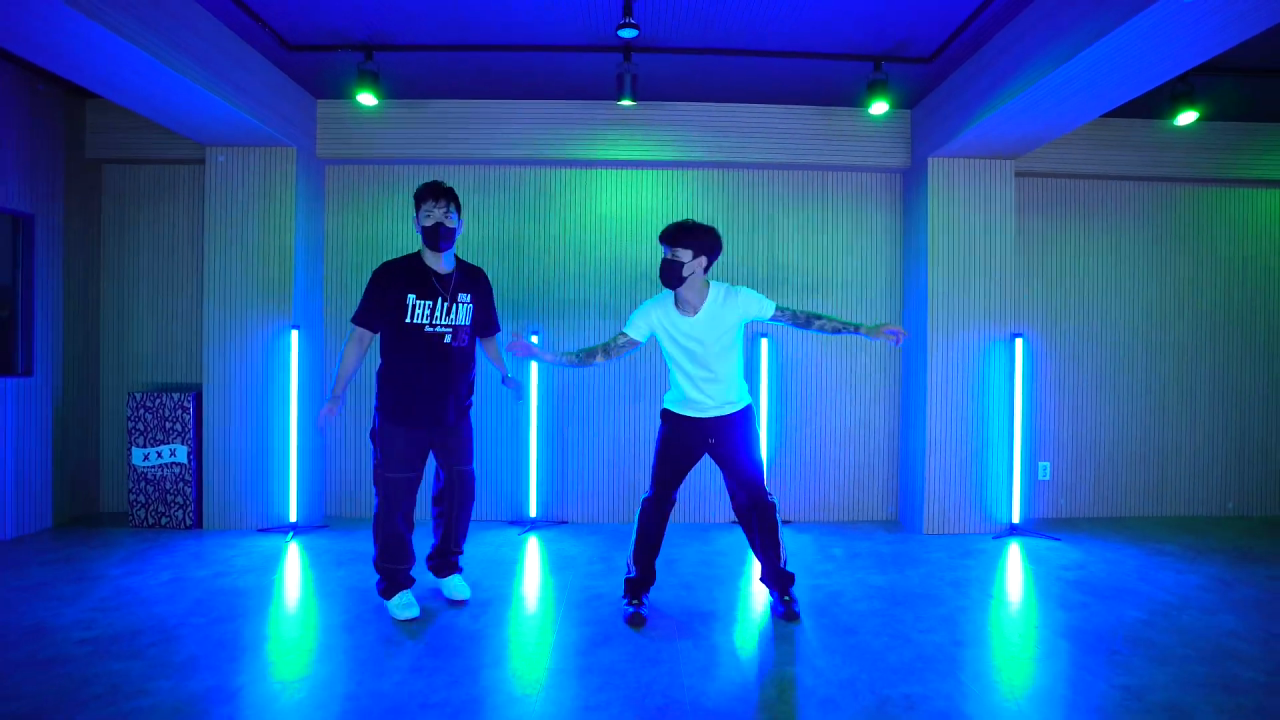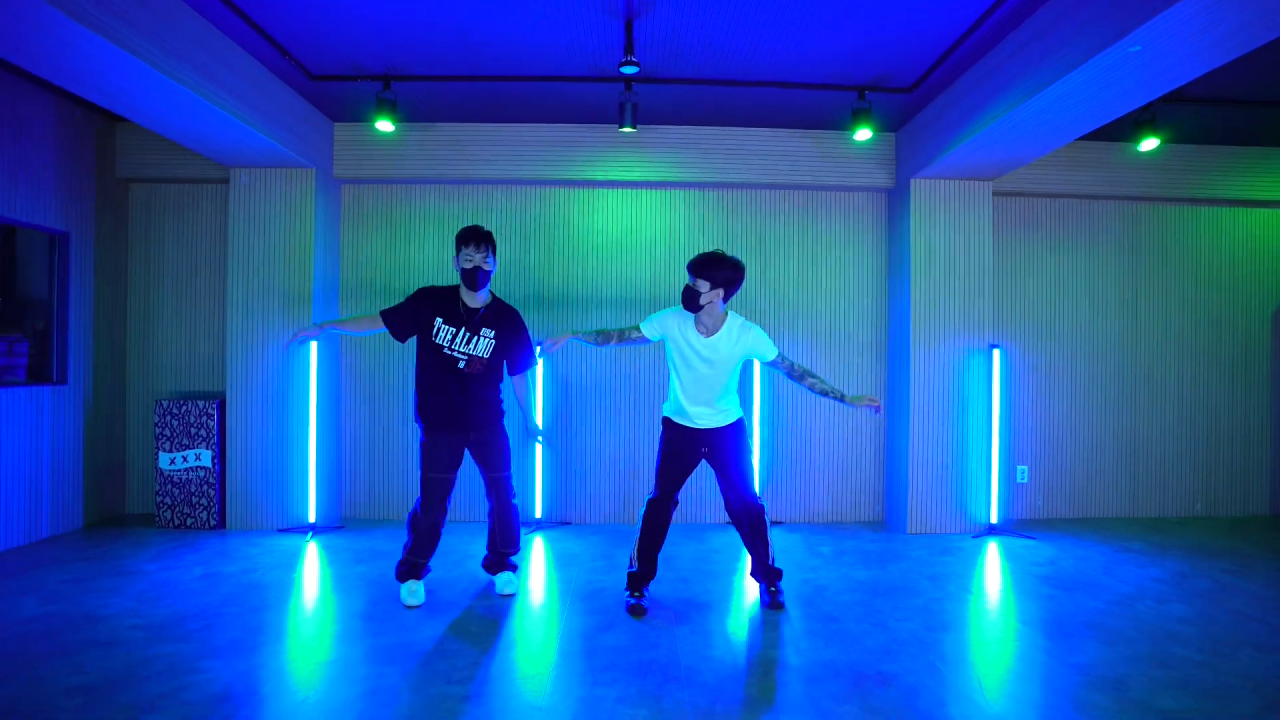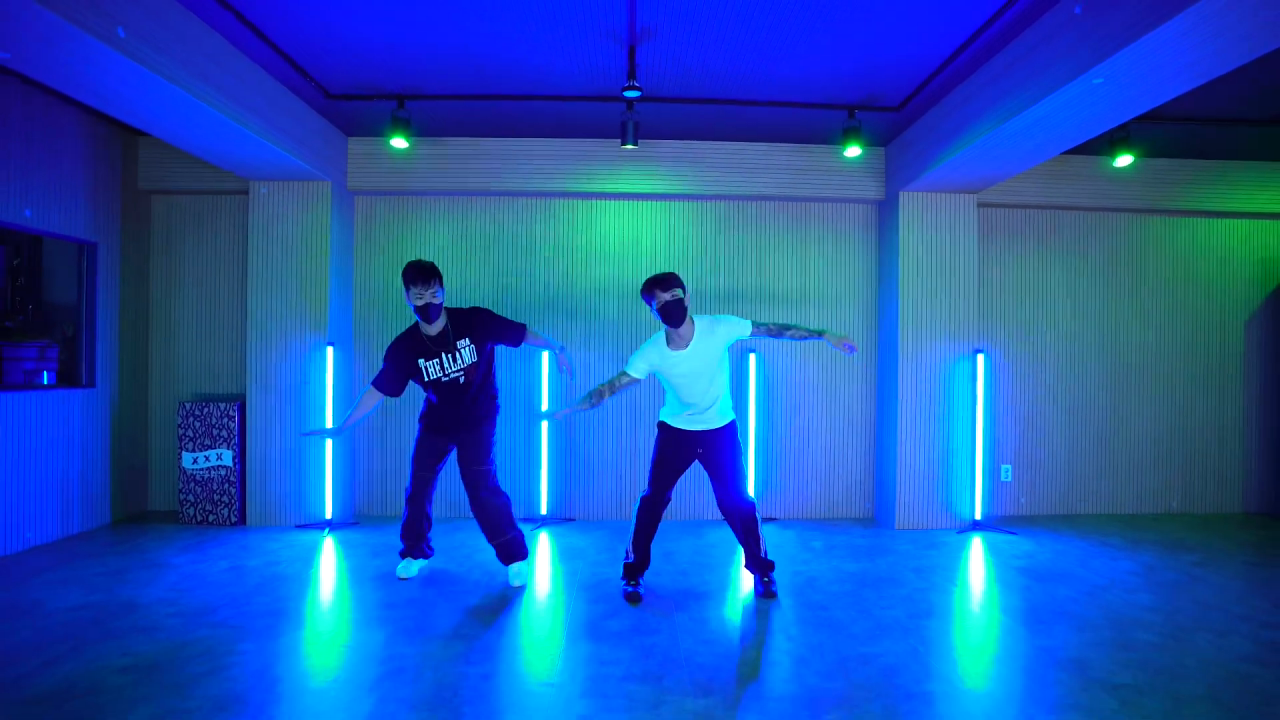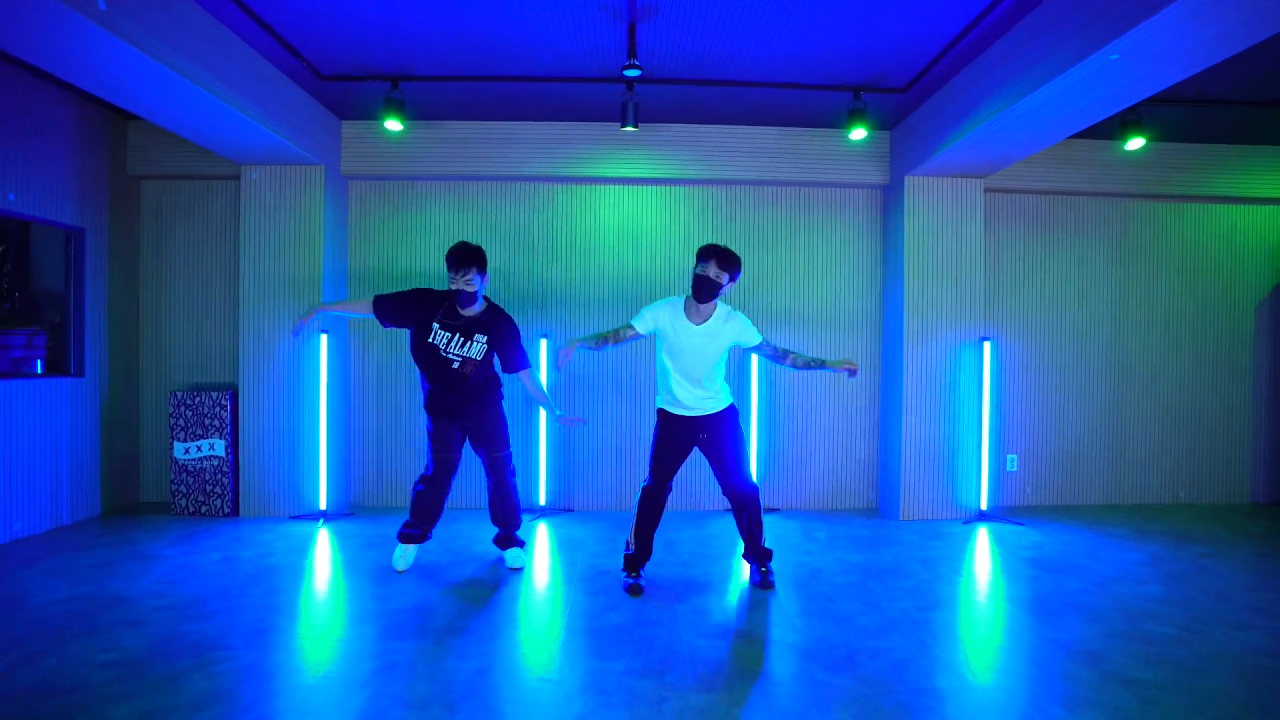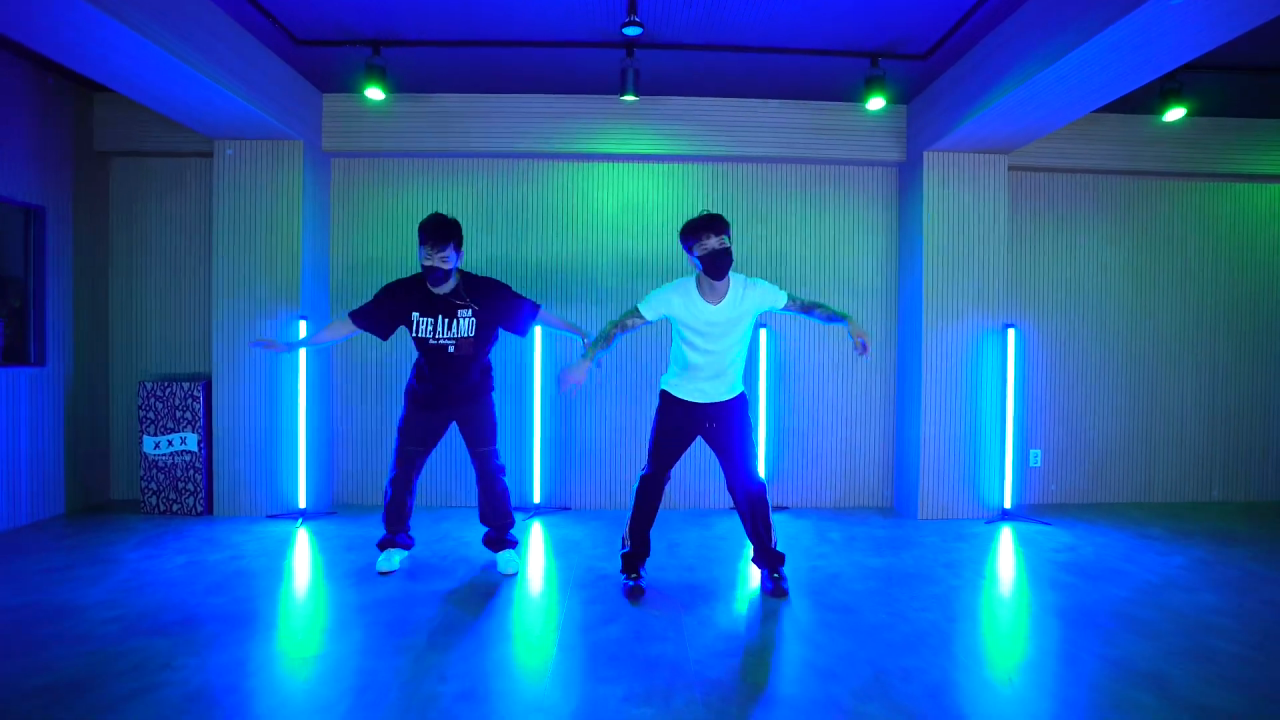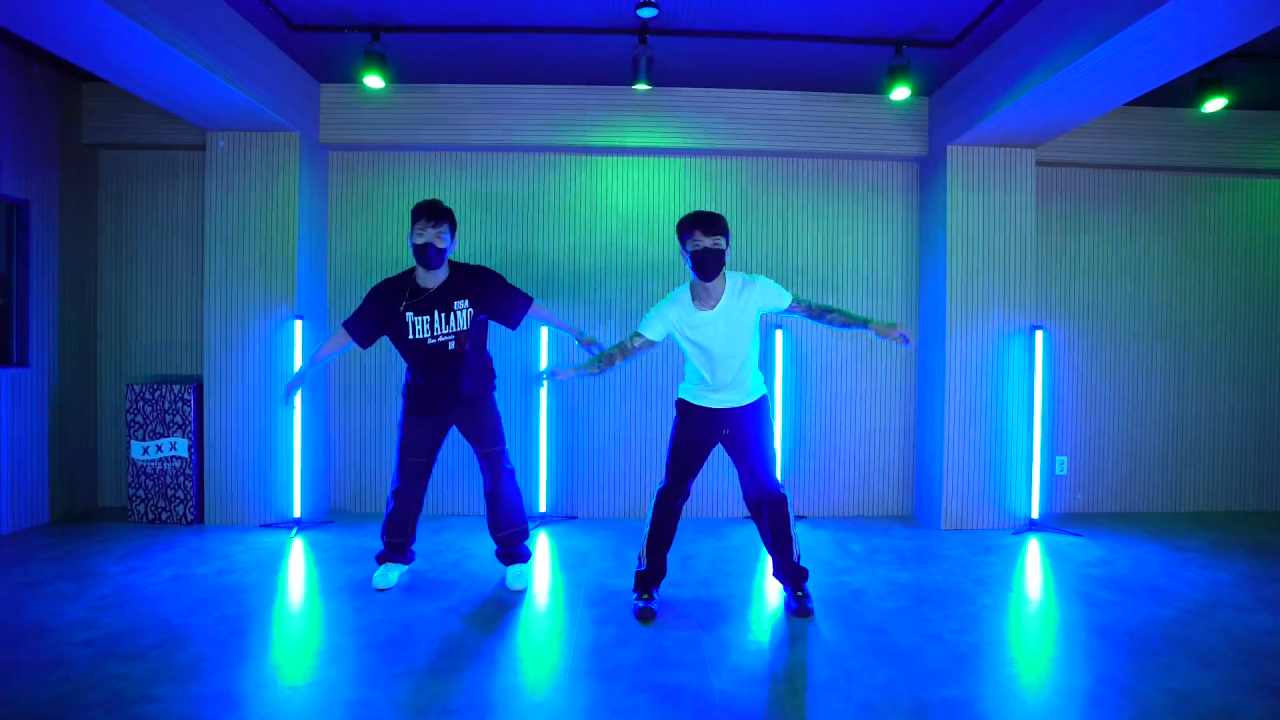
dt=0.4s
person 1, frame 1
left shoulder: (737, 301)
right shoulder: (654, 312)
left elbow: (797, 319)
right elbow: (607, 350)
left wrist: (864, 330)
right wrist: (548, 356)
left hip: (733, 418)
right hip: (681, 419)
left knee: (754, 501)
right knee: (657, 501)
left ankle: (780, 586)
right ankle: (636, 590)
person 1, frame 2
left shoulder: (747, 335)
right shoulder: (670, 321)
left elbow: (793, 369)
right elbow: (621, 336)
left wrist: (846, 397)
right wrist: (573, 337)
left hip: (727, 429)
right hip: (679, 428)
left knee: (745, 503)
right knee: (660, 502)
left ankle: (768, 579)
right ankle: (638, 583)
person 1, frame 3
left shoulder: (720, 328)
right shoulder: (652, 352)
left elbow: (771, 330)
right elbow: (611, 386)
left wrist: (824, 335)
right wrist: (569, 409)
left hip: (720, 431)
right hip: (675, 431)
left knee: (737, 502)
right knee: (653, 500)
left ankle: (762, 570)
right ankle: (633, 574)
person 1, frame 4
left shoulder: (735, 323)
right shoulder: (662, 312)
left elbow: (777, 355)
right elbow: (617, 335)
left wrist: (829, 365)
right wrist: (577, 344)
left hip: (719, 416)
right hip: (673, 417)
left knee: (742, 487)
right knee: (655, 488)
left ankle: (759, 560)
right ankle: (633, 565)
person 1, frame 5
left shoulder: (754, 292)
right shoulder: (673, 296)
left elbow: (805, 305)
right elbow: (624, 324)
left wrist: (848, 321)
right wrist: (586, 360)
left hip: (729, 404)
right hip: (679, 403)
left knee: (748, 483)
right knee: (653, 478)
left ankle: (770, 565)
right ankle: (633, 566)
person 1, frame 6
left shoulder: (753, 290)
right shoulder: (671, 307)
left elbow: (812, 311)
right elbow: (626, 347)
left wrist: (872, 326)
right wrist: (576, 370)
left hip: (748, 409)
right hip: (695, 409)
left knee: (766, 494)
right knee: (671, 492)
left ankle: (793, 582)
right ankle: (646, 585)
person 2, frame 1
left shoulder: (476, 282)
right shoulder: (392, 275)
left elbow: (487, 337)
right elbow: (361, 335)
left wrist: (507, 375)
right wrist: (337, 393)
left hip: (454, 410)
right hip: (400, 412)
left knee: (458, 490)
right knee: (396, 499)
left ankle: (444, 565)
right ankle: (395, 583)
person 2, frame 2
left shoulder: (507, 319)
right shoulder: (429, 301)
left elbow: (519, 376)
right elbow: (379, 322)
left wrist: (530, 420)
right wrist: (324, 327)
left hip: (486, 420)
right hip: (438, 420)
left knee: (502, 492)
right knee: (433, 497)
left ankle: (501, 564)
right ankle: (412, 572)
person 2, frame 3
left shoulder: (475, 321)
right shoulder: (404, 347)
left elbow: (521, 334)
right elbow: (378, 391)
left wrist: (556, 349)
right wrist: (342, 427)
left hip: (478, 418)
right hip: (436, 422)
left knee: (481, 484)
right knee: (418, 487)
left ankle: (514, 556)
right ankle: (415, 552)
person 2, frame 4
left shoulder: (501, 325)
right shoulder: (425, 304)
left elbow: (523, 373)
right elbow: (372, 306)
left wrist: (551, 410)
right wrist: (320, 309)
left hip: (485, 405)
right hip: (442, 406)
left knee: (501, 469)
right knee: (441, 471)
left ankle: (509, 539)
right ankle: (411, 538)
person 2, frame 5
left shoulder: (486, 292)
right shoulder: (401, 294)
left elbow: (536, 314)
right elbow: (352, 324)
left wrist: (580, 333)
right wrist: (297, 345)
left hip: (472, 392)
right hip: (426, 393)
left knee: (488, 464)
right knee: (404, 464)
left ankle: (502, 540)
right ankle: (395, 541)
person 2, frame 6
left shoulder: (478, 281)
right shoulder: (389, 293)
left elbow: (528, 309)
right elbow: (348, 334)
left wrist: (576, 333)
right wrist: (306, 370)
left hip: (474, 395)
right hip: (422, 399)
left knee: (498, 470)
right knee: (408, 477)
left ankle: (513, 555)
right ankle: (394, 555)
